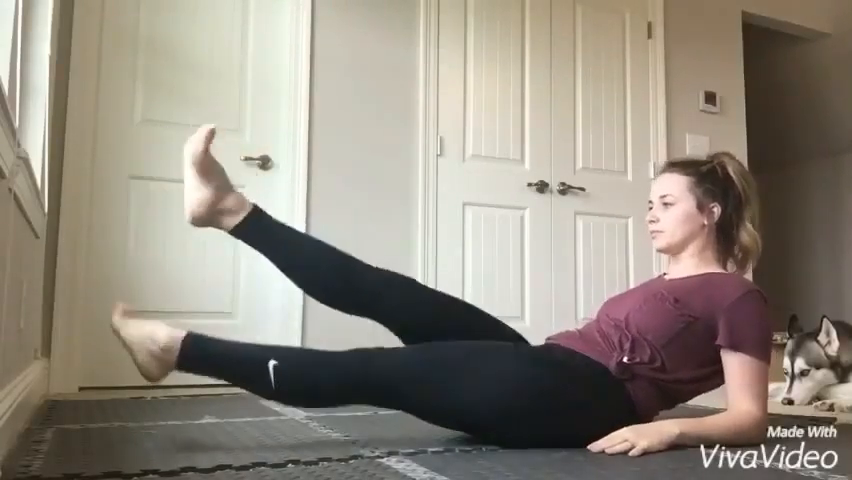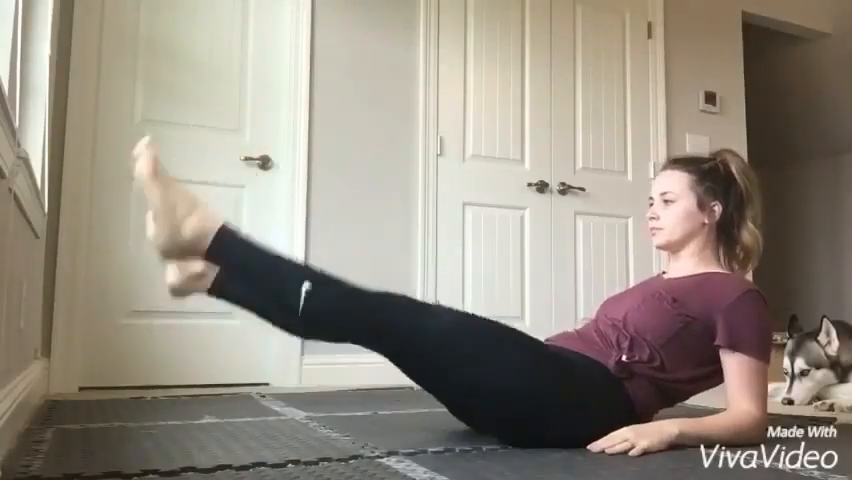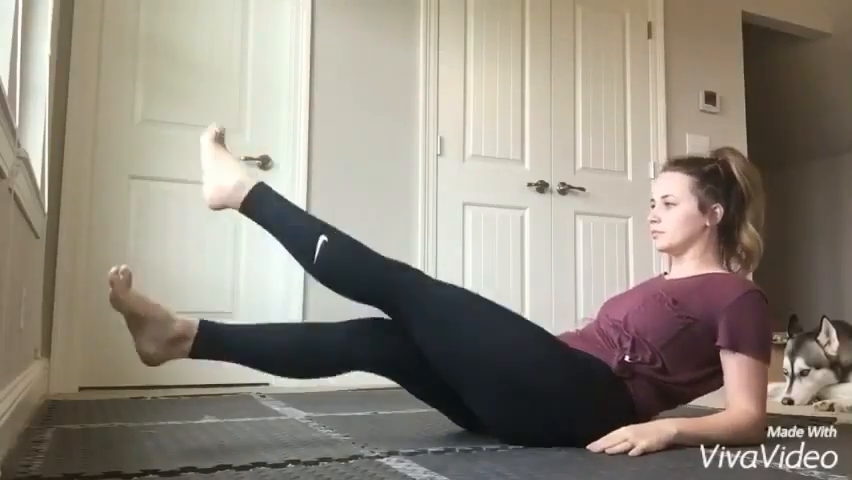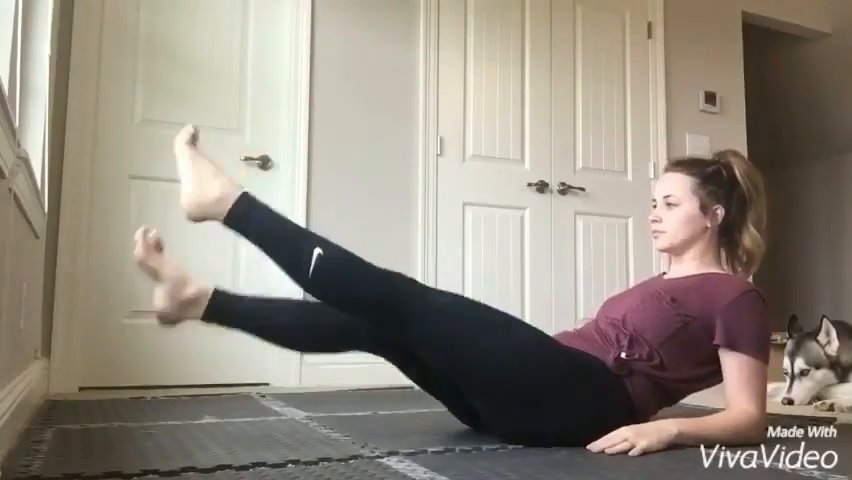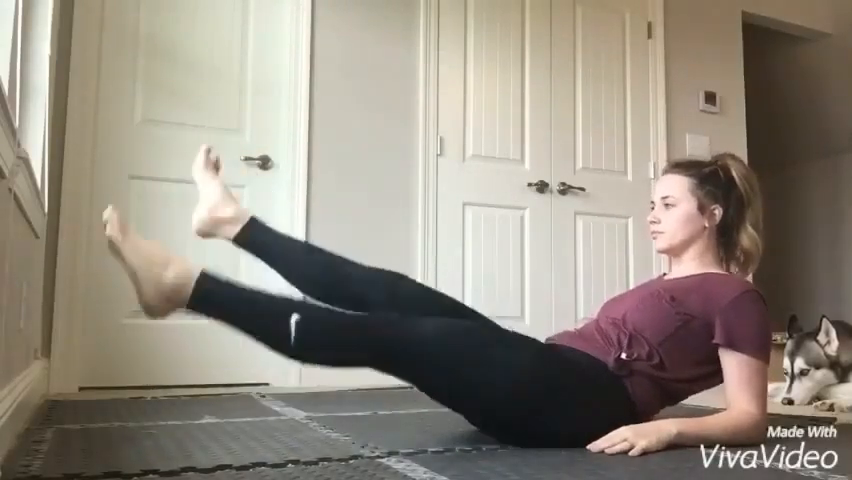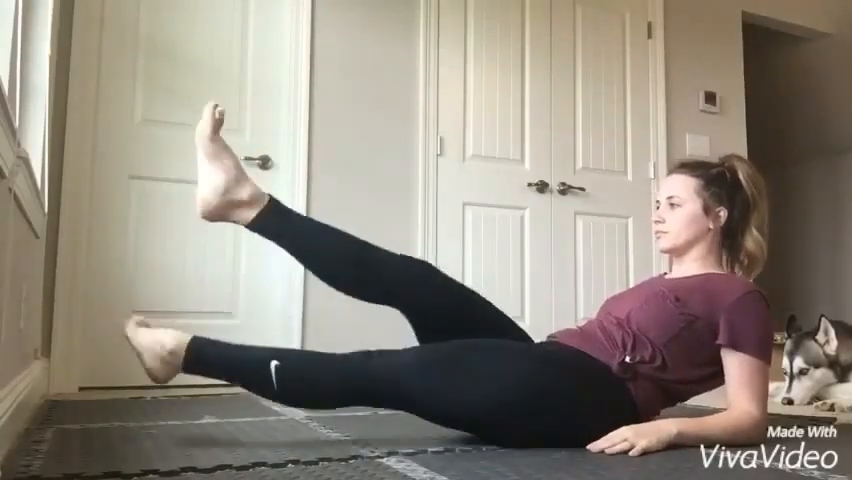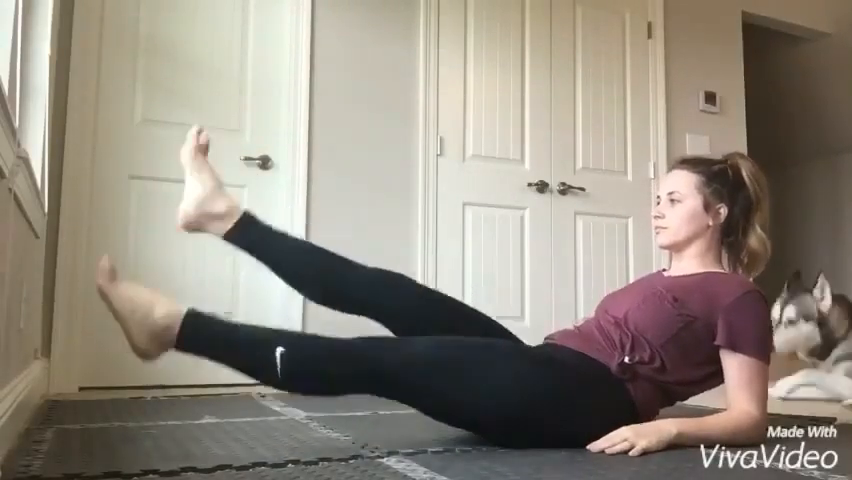
dt=0.1s
person 1, frame 1
left shoulder: (735, 298)
right shoulder: (666, 286)
left elbow: (750, 417)
left wrist: (670, 428)
left hip: (583, 405)
right hip: (546, 386)
left knee: (370, 370)
right knee: (392, 296)
left ankle: (181, 348)
right ankle: (234, 211)
person 1, frame 2
left shoulder: (733, 296)
right shoulder: (663, 283)
left elbow: (749, 417)
left wrist: (669, 427)
left hip: (585, 404)
right hip: (545, 398)
left knee: (398, 324)
right knee: (378, 316)
left ankle: (207, 235)
right ankle: (209, 271)
person 1, frame 3
left shoulder: (736, 299)
right shoulder: (665, 287)
left elbow: (748, 418)
left wrist: (667, 427)
left hip: (584, 404)
right hip: (543, 397)
left knee: (410, 293)
right knee: (377, 337)
left ankle: (246, 190)
right ankle: (183, 335)
person 1, frame 4
left shoulder: (733, 297)
right shoulder: (664, 286)
left elbow: (750, 415)
left wrist: (668, 426)
left hip: (582, 401)
right hip: (544, 394)
left knee: (399, 301)
right knee: (370, 315)
left ankle: (226, 204)
right ankle: (198, 300)
person 1, frame 5
left shoulder: (735, 298)
right shoulder: (664, 286)
left elbow: (750, 417)
left wrist: (666, 427)
left hip: (584, 405)
right hip: (544, 394)
left knee: (390, 335)
right knee: (395, 296)
left ankle: (188, 284)
right ankle: (235, 221)
person 1, frame 6
left shoulder: (736, 299)
right shoulder: (666, 284)
left elbow: (751, 418)
left wrist: (669, 426)
left hip: (581, 402)
right hip: (547, 384)
left knee: (387, 372)
right knee: (410, 280)
left ankle: (188, 351)
right ankle: (248, 201)
person 1, frame 7
left shoulder: (734, 297)
right shoulder: (661, 281)
left elbow: (749, 418)
left wrist: (667, 426)
left hip: (579, 406)
right hip: (540, 384)
left knee: (380, 361)
right knee: (391, 296)
left ankle: (179, 325)
right ankle: (225, 214)
